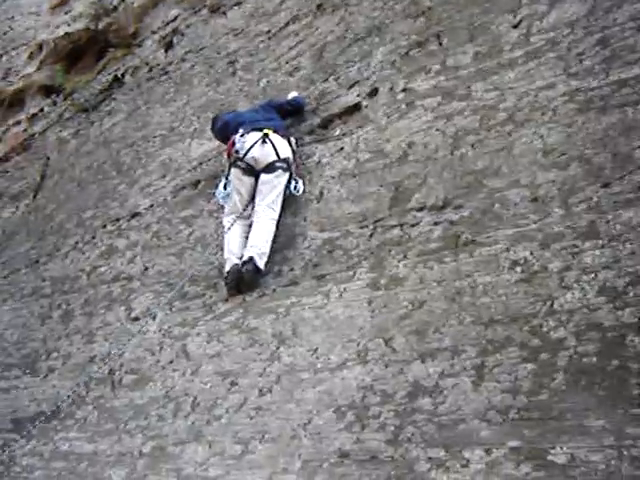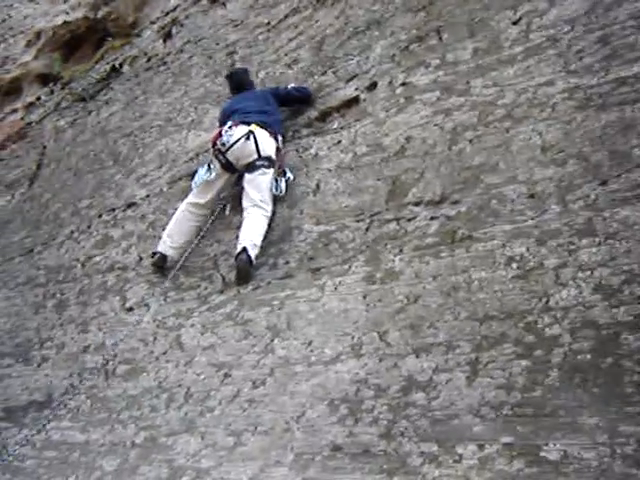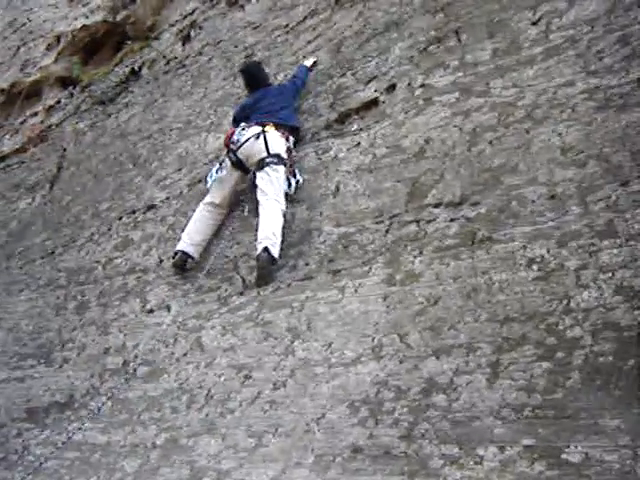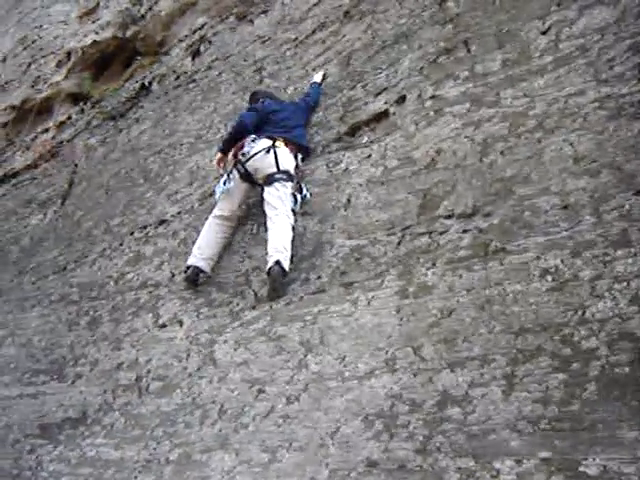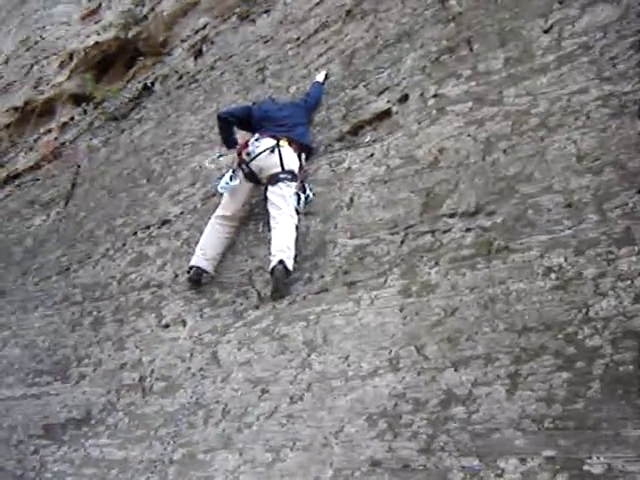
dt=1s
person 1, frame 1
left shoulder: (222, 125)
right shoulder: (265, 108)
right elbow: (298, 105)
right wrist: (295, 97)
left hip: (245, 147)
right hip: (278, 148)
left knee: (236, 214)
right knee: (266, 212)
left ankle: (232, 265)
right ankle: (252, 262)
person 1, frame 2
left shoulder: (228, 107)
right shoulder: (269, 94)
right elbow: (306, 95)
right wrist: (291, 90)
left hip: (232, 139)
right hip: (263, 143)
left knee: (199, 200)
right knee: (257, 206)
left ankle: (164, 252)
right ankle: (246, 253)
person 1, frame 3
left shoulder: (245, 105)
right shoulder: (285, 90)
left elbow: (235, 127)
right elbow: (299, 76)
right wrist: (306, 65)
left hip: (244, 140)
right hip: (273, 143)
left knee: (215, 201)
right knee: (271, 201)
left ankle: (185, 251)
right ankle: (267, 252)
person 1, frame 4
left shoulder: (261, 107)
right shoulder: (298, 107)
left elbow: (243, 124)
right elbow: (312, 96)
left wrist: (224, 150)
right wrist: (316, 81)
left hip: (254, 152)
right hip: (282, 158)
left knee: (223, 213)
right knee: (279, 215)
left ankle: (196, 266)
right ankle: (277, 266)
person 1, frame 5
left shoulder: (257, 109)
right shoulder: (299, 107)
left elbow: (224, 116)
right elbow: (313, 95)
left wrist: (231, 145)
right wrist: (318, 80)
left hip: (258, 150)
right hip: (286, 157)
left knee: (226, 213)
right knee: (283, 215)
left ankle: (199, 266)
right ankle: (281, 265)
